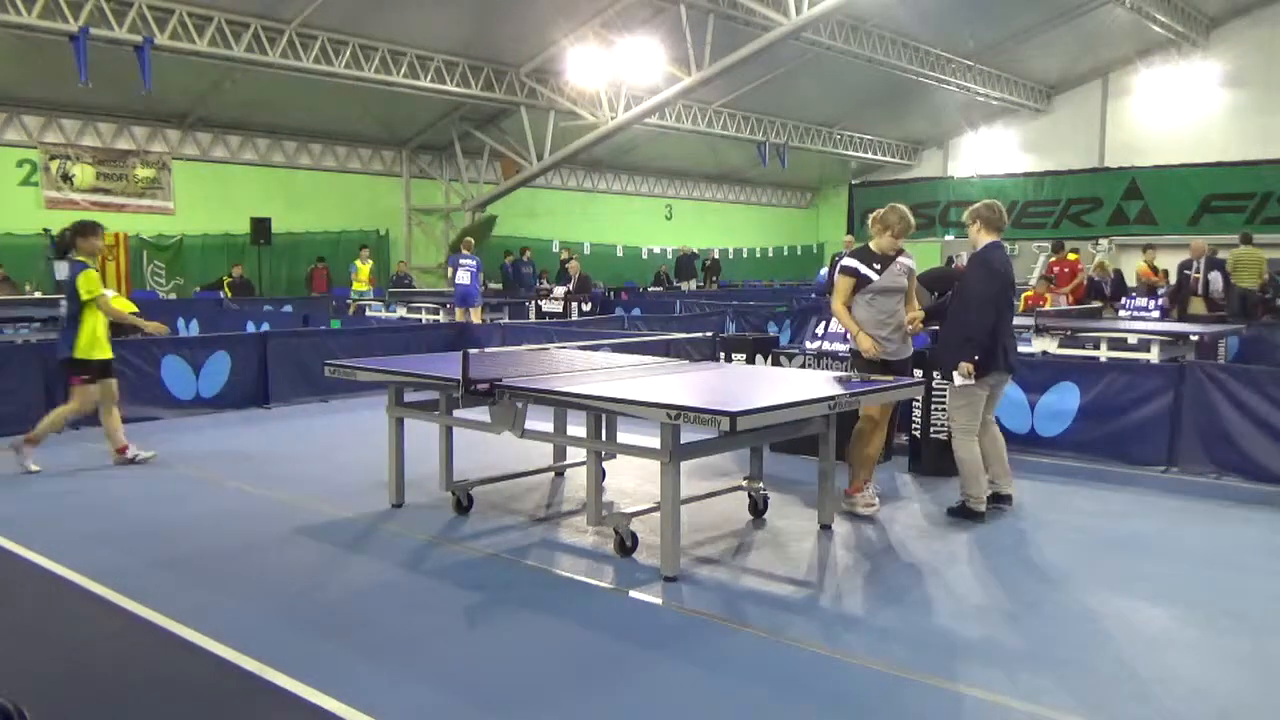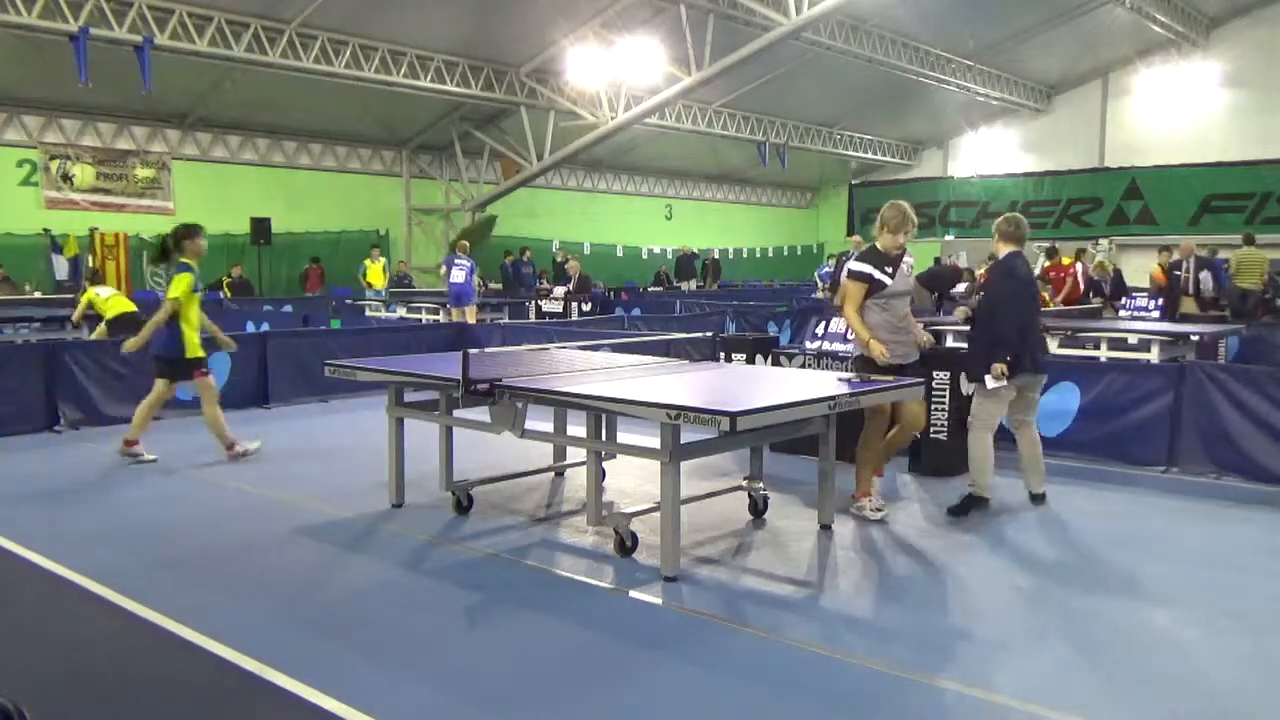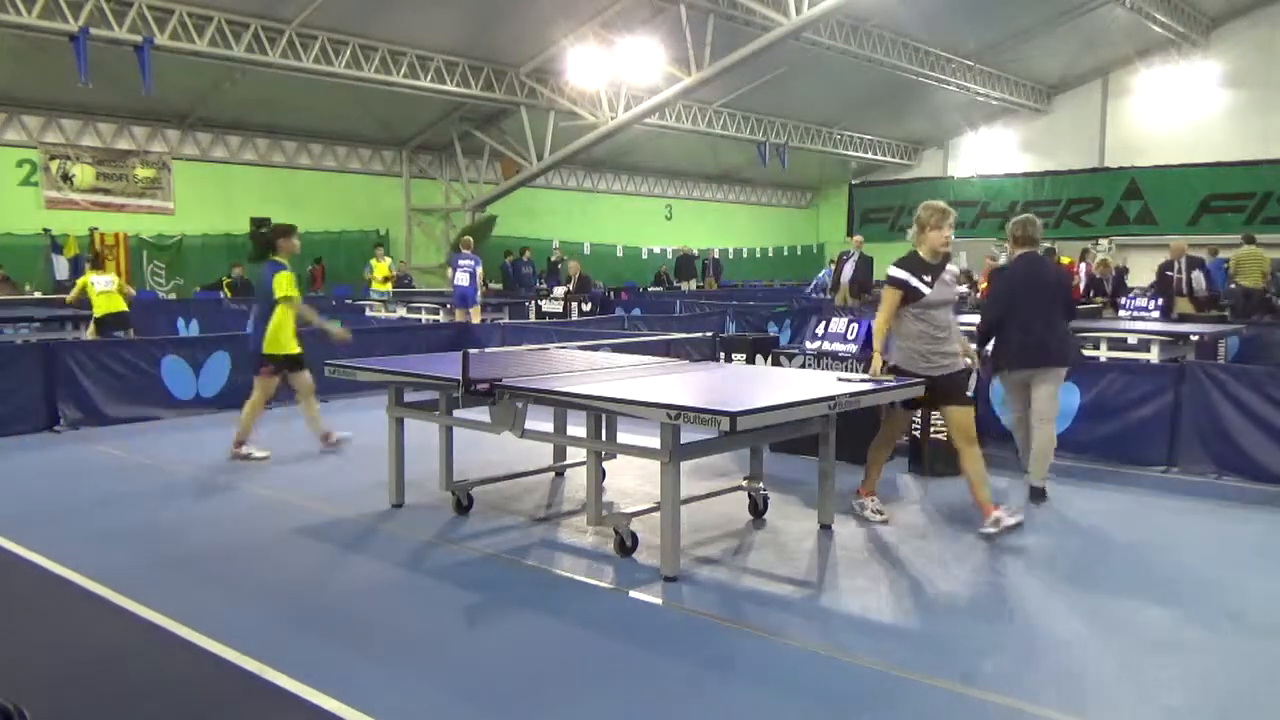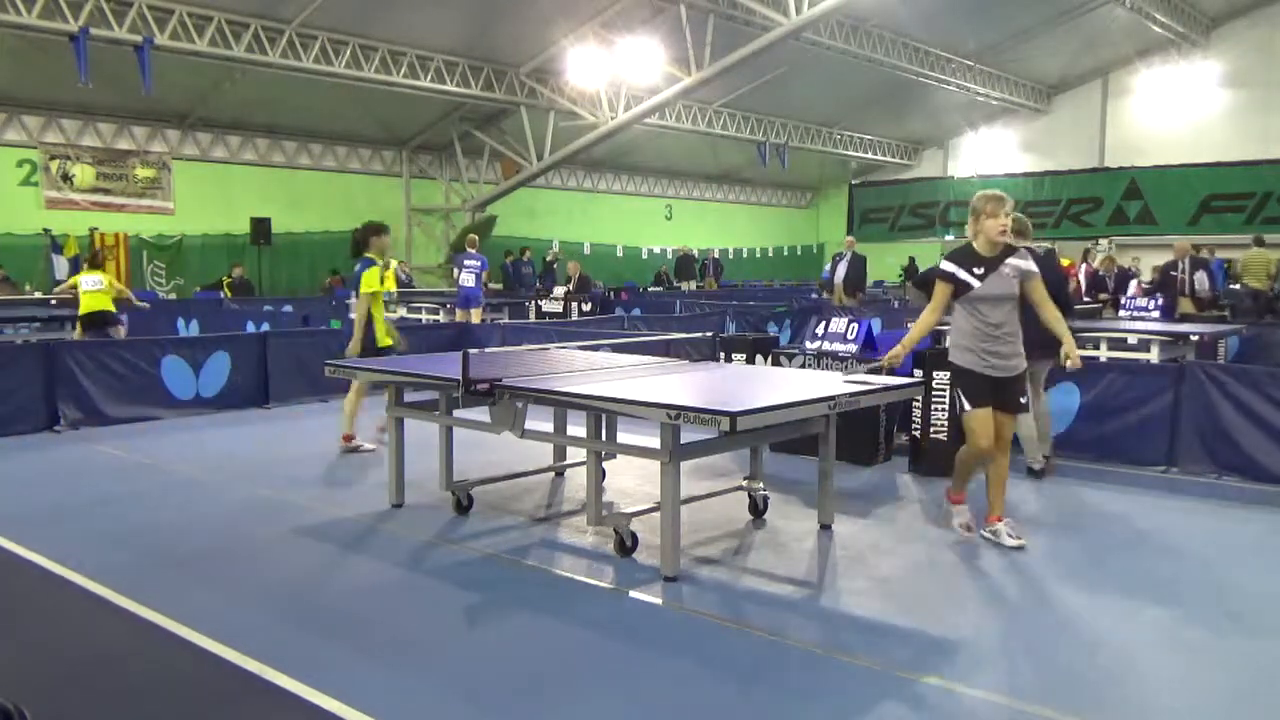
dt=0.4s
person 1, frame 1
left shoulder: (905, 261)
right shoulder: (854, 260)
right elbow: (837, 304)
left wrist: (915, 316)
right wrist: (859, 334)
left hip: (899, 352)
right hip: (867, 351)
left knee: (883, 419)
right knee: (870, 417)
left ankle: (866, 481)
right ankle: (854, 488)
person 1, frame 2
left shoulder: (905, 260)
right shoulder: (864, 262)
right elbow: (850, 311)
left wrist: (917, 331)
right wrist: (870, 342)
left hip: (907, 355)
right hip: (875, 357)
left knee: (914, 422)
right knee: (877, 423)
left ankle: (872, 472)
right ankle: (861, 495)
person 1, frame 3
left shoulder: (950, 267)
right shoulder: (903, 268)
right elbow: (884, 316)
left wrist: (965, 347)
right wrist: (877, 354)
left hip: (950, 365)
right hip: (910, 366)
left knee: (967, 437)
right knee: (892, 432)
left ankle: (989, 513)
right ankle: (865, 494)
person 1, frame 4
left shoulder: (1019, 260)
right shoulder: (956, 261)
left elbow: (1044, 305)
right elbow: (934, 310)
left wrist: (1068, 340)
right wrist: (904, 346)
left hip: (1010, 365)
right hip: (969, 363)
left knee: (1002, 445)
right knee: (981, 443)
left ankle: (995, 520)
right ankle: (957, 494)
person 2, frame 1
left shoulder: (982, 261)
right shoulder: (1000, 260)
left elbow: (979, 313)
right elbow: (962, 301)
left wrist: (969, 355)
right wrist: (927, 314)
left hip: (978, 360)
right hip: (999, 358)
left knee: (964, 432)
right knee: (985, 423)
left ankle: (975, 503)
right ankle: (1001, 488)
person 2, frame 2
left shoulder: (1002, 270)
right shoulder: (1026, 271)
left elbow: (1004, 316)
left wrist: (1000, 357)
right wrist: (973, 314)
left hip: (1010, 361)
right hip: (1033, 360)
left knee: (981, 427)
right knee: (1025, 424)
left ankle: (979, 492)
right ankle: (1037, 488)
person 2, frame 3
left shoulder: (1002, 275)
right shoulder: (1057, 273)
left elbow: (991, 317)
right elbow: (1070, 312)
left wrist: (977, 347)
left hip: (1013, 355)
right hip: (1051, 354)
left knee: (1019, 414)
right knee: (1044, 420)
left ankle: (1030, 467)
right ankle: (1038, 482)
person 2, frame 4
right shoulder: (1050, 263)
right elbow: (1066, 306)
right hip: (1045, 342)
left knee: (1022, 403)
right knee: (1037, 394)
left ankle: (1035, 461)
right ankle: (1045, 449)
person 3, frame 1
left shoulder: (80, 269)
right shoulder: (86, 271)
right elbow: (107, 309)
right wrist: (144, 324)
left hip: (95, 348)
right hip: (82, 349)
left knee: (109, 399)
right knee: (82, 405)
left ankle: (122, 450)
right ankle: (26, 444)
person 3, frame 2
left shoulder: (188, 271)
right shoulder: (184, 274)
left elbow: (196, 312)
right elbow: (166, 310)
left wrist: (220, 335)
right wrist: (140, 337)
left hip: (172, 347)
right hip: (182, 347)
left knee: (159, 397)
right knee: (210, 396)
left ankle: (130, 444)
right ankle: (231, 446)
person 3, frame 3
left shoulder: (274, 268)
right shoulder: (281, 272)
right elbow: (300, 308)
right wrist: (331, 328)
left hip: (286, 343)
right hip: (272, 344)
left knee: (306, 388)
right knee: (262, 395)
left ankle: (325, 435)
right ankle: (239, 444)
person 3, frame 4
left shoulder: (365, 265)
right shoulder: (372, 267)
right elbow: (364, 306)
left wrist: (391, 331)
right wrist: (356, 338)
left hip: (365, 337)
right hip: (372, 338)
left knee: (359, 386)
left ankle: (348, 438)
right ankle: (386, 426)
